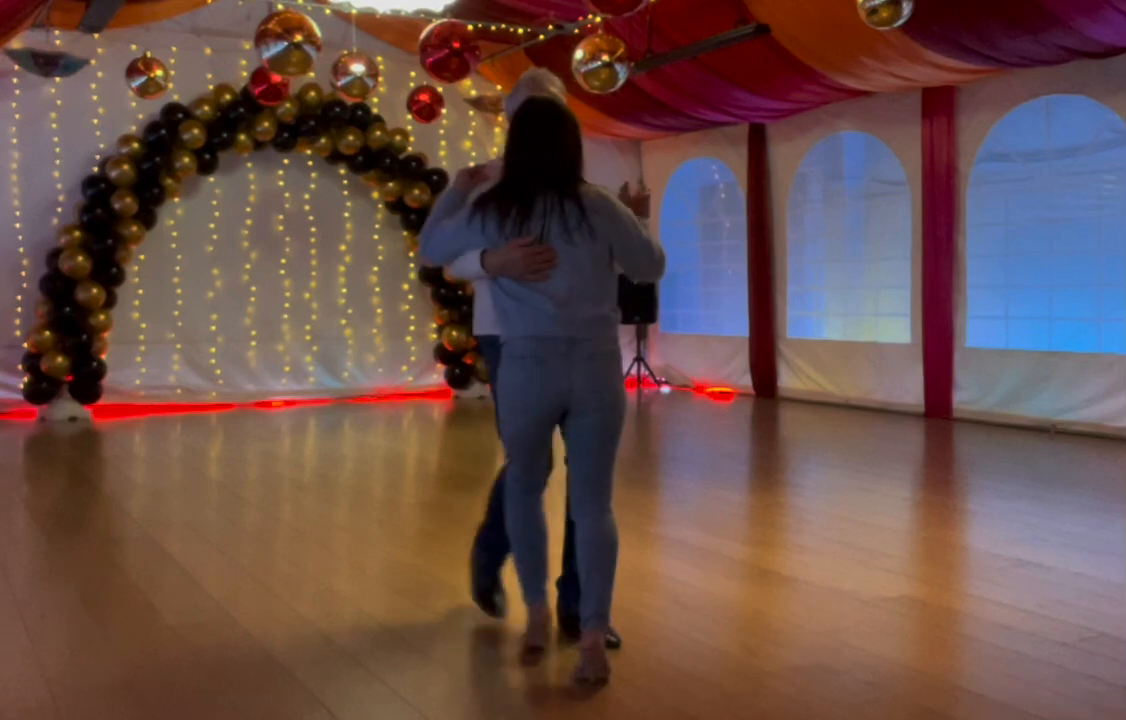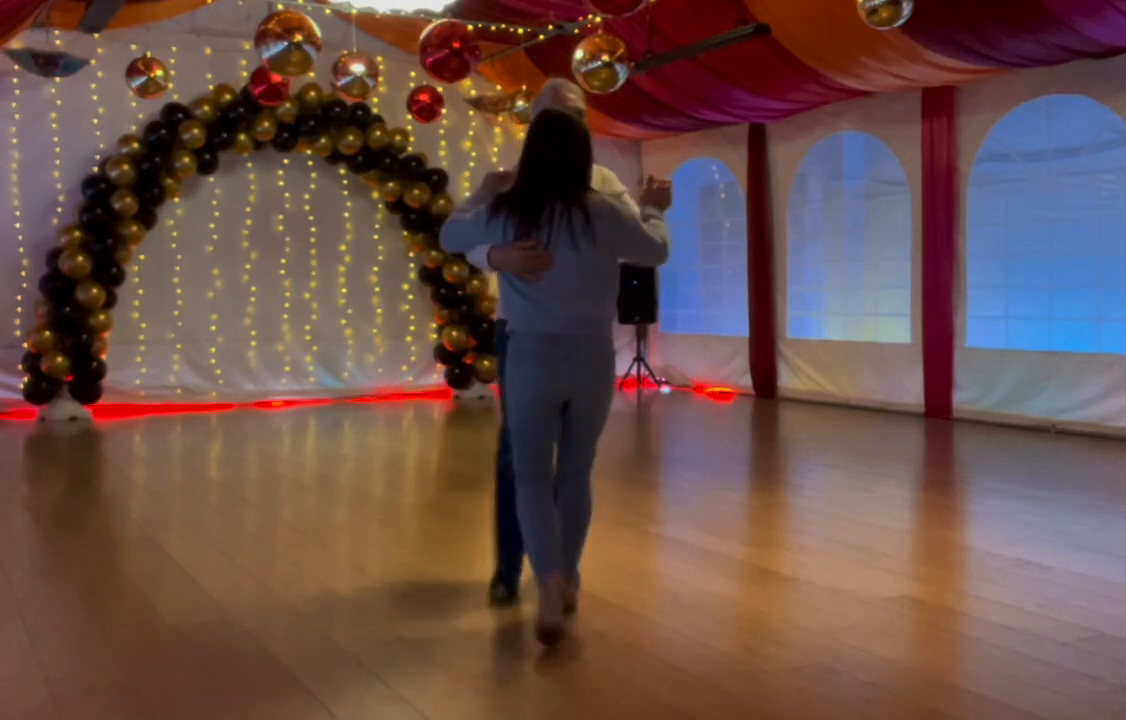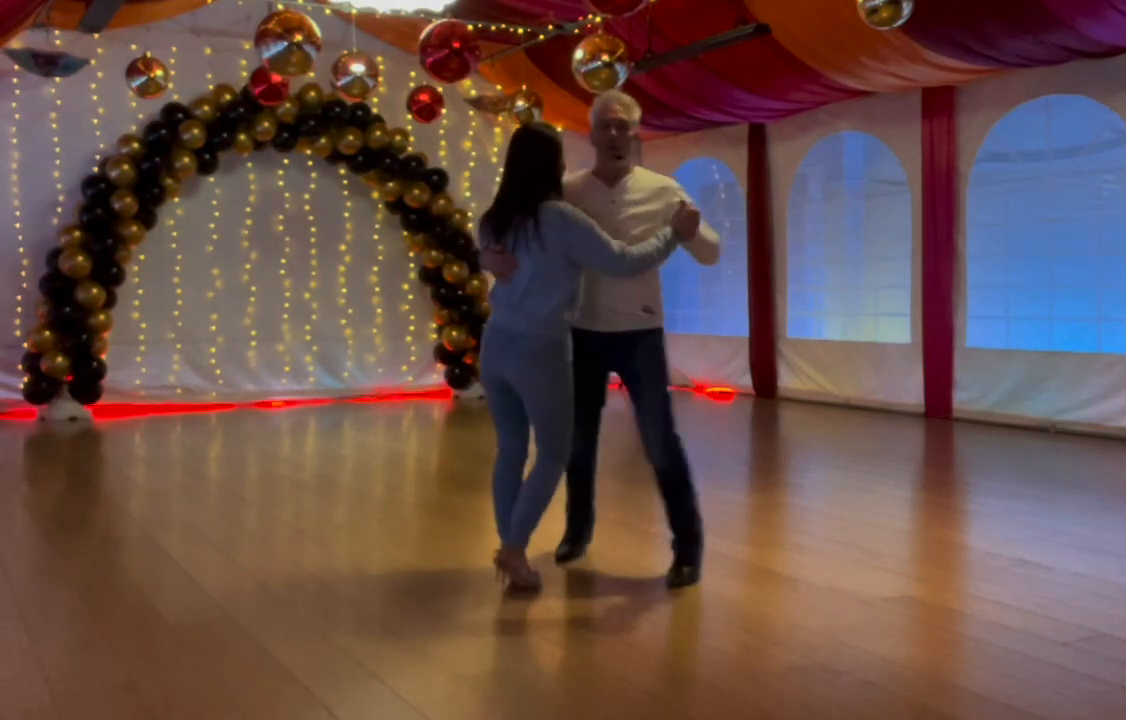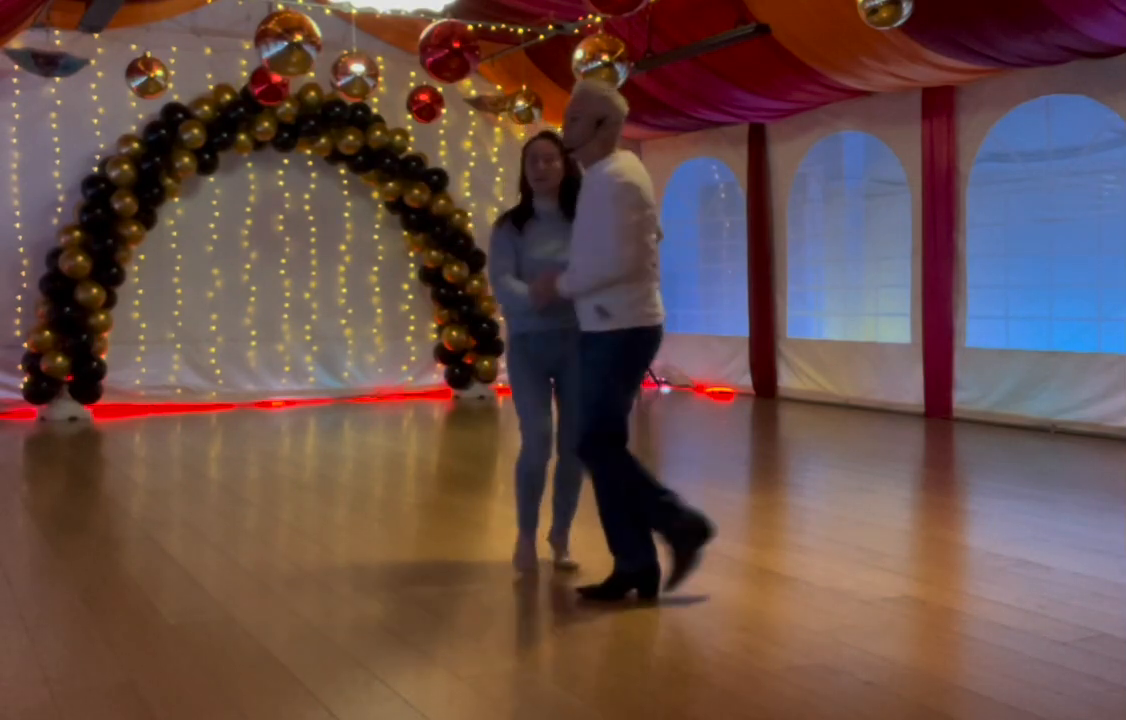
dt=0.7s
person 1, frame 1
right shoulder: (486, 182)
right elbow: (451, 257)
right wrist: (494, 260)
right hip: (510, 340)
left ankle: (576, 607)
right ankle: (487, 562)
person 1, frame 2
left shoulder: (603, 181)
right shoulder: (512, 182)
right elbow: (473, 242)
right wrist: (499, 257)
right knee: (516, 444)
right ankle: (508, 562)
person 1, frame 3
left shoulder: (663, 190)
right shoulder: (565, 192)
left elbow: (709, 254)
left wrist: (691, 231)
right wrist: (493, 257)
left hip: (641, 336)
right hip: (584, 335)
left knee: (660, 441)
right knee: (578, 440)
left ankle: (687, 545)
right ankle: (578, 528)
person 1, frame 4
left shoulder: (613, 178)
right shoulder: (605, 177)
left elbow: (617, 263)
left wrist: (562, 286)
right wrist: (566, 279)
left hip: (621, 333)
right hip: (604, 332)
left knee: (598, 445)
right knee: (604, 444)
left ankle: (682, 524)
right ankle: (632, 565)
person 2, frame 1
left shoulder: (490, 210)
right shoulder: (596, 207)
left elbow: (430, 251)
right elbow: (652, 267)
left wrist: (457, 191)
right wrist: (632, 219)
left hip: (527, 366)
right hip: (596, 366)
left knee: (524, 488)
right knee: (594, 503)
left ankle: (536, 616)
right ankle: (593, 638)
person 2, frame 2
left shoulder: (503, 214)
right shoulder: (601, 212)
left elbow: (449, 237)
right elbow: (655, 253)
left wrist: (486, 192)
right wrist: (653, 210)
left hip: (531, 360)
right hip: (592, 360)
left knee: (533, 481)
right knee: (575, 475)
left ankle: (552, 584)
right ankle: (566, 581)
person 2, frame 3
left shoulder: (499, 218)
right shoulder: (559, 217)
right elbow: (623, 261)
right wrist: (673, 231)
left hip: (495, 345)
right hip: (540, 351)
left knee: (510, 451)
right knee: (553, 456)
left ankle: (509, 547)
right ankle: (514, 548)
person 2, frame 4
right shoulder: (510, 227)
right elbow: (502, 285)
right wrist: (536, 298)
left hip: (576, 343)
right hip: (527, 344)
left knee: (573, 444)
right knee: (535, 441)
left ankle: (561, 532)
right ankle: (526, 532)
